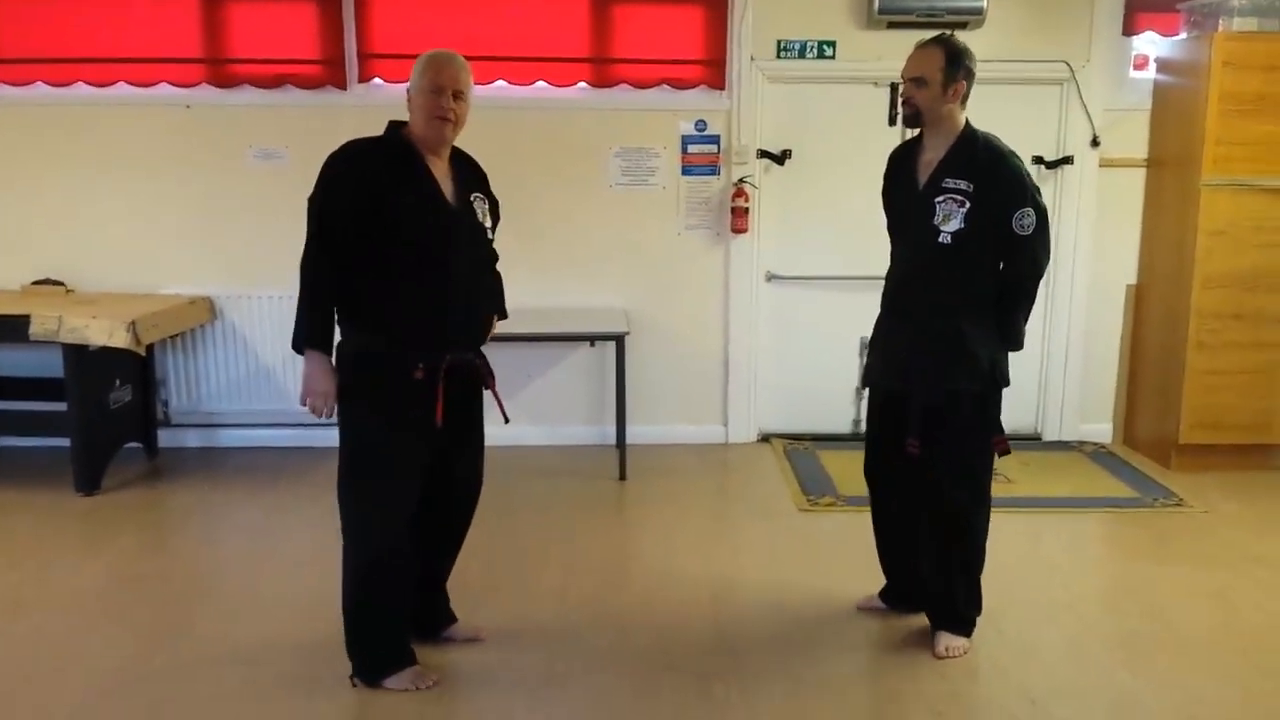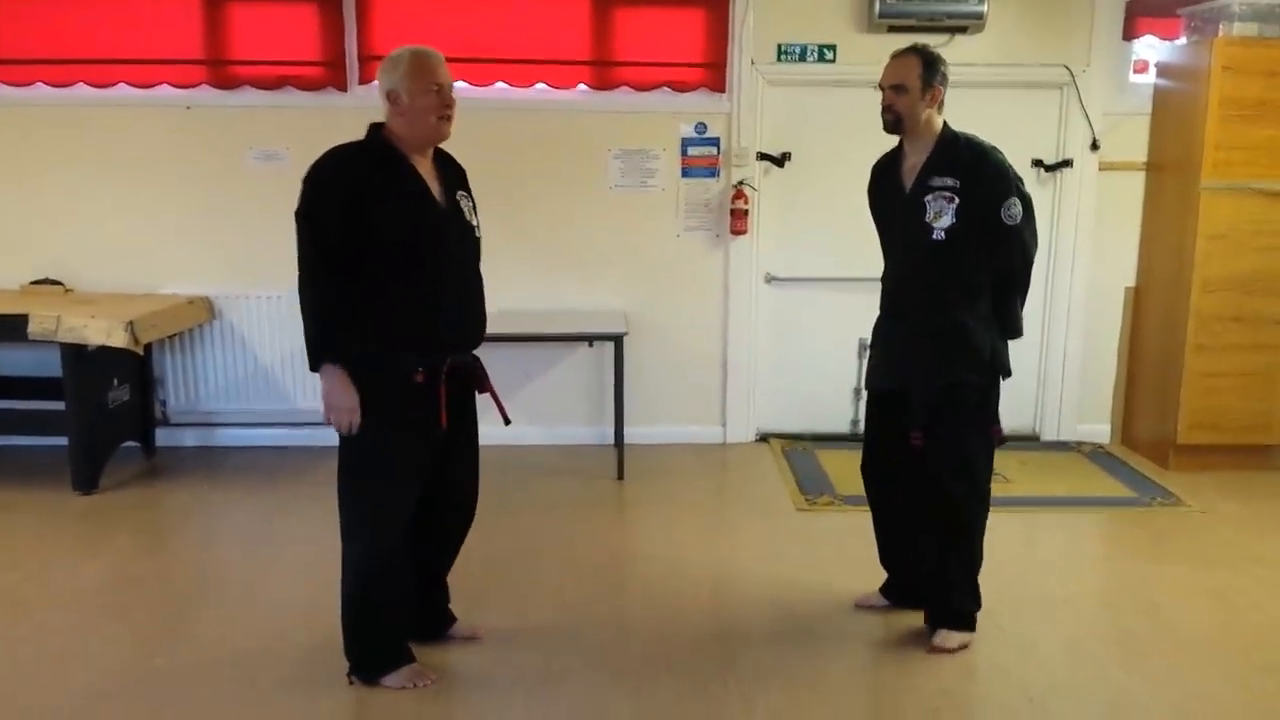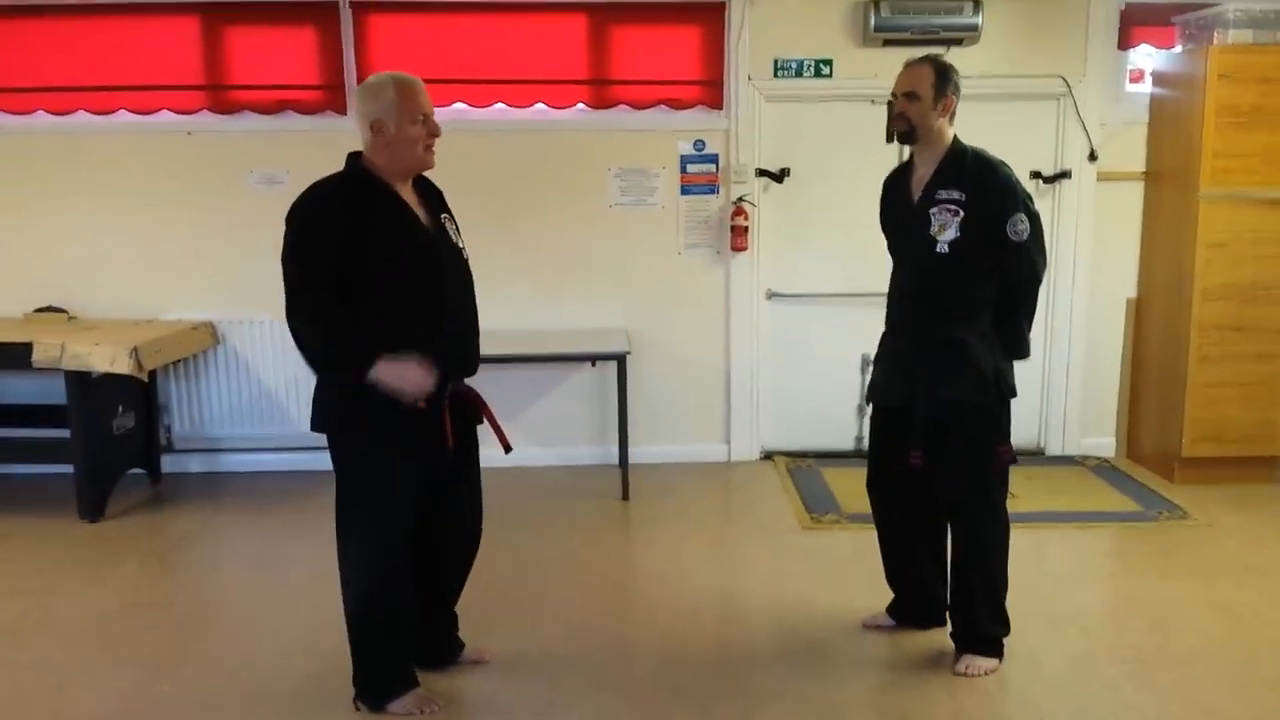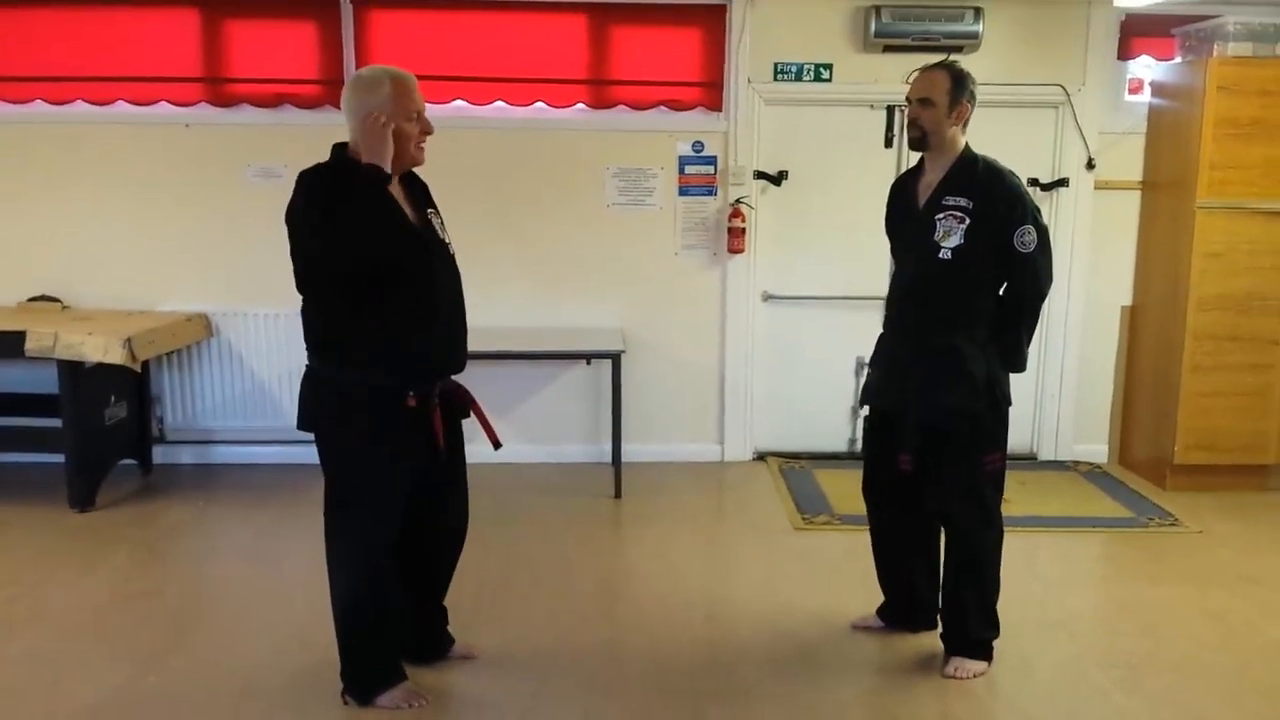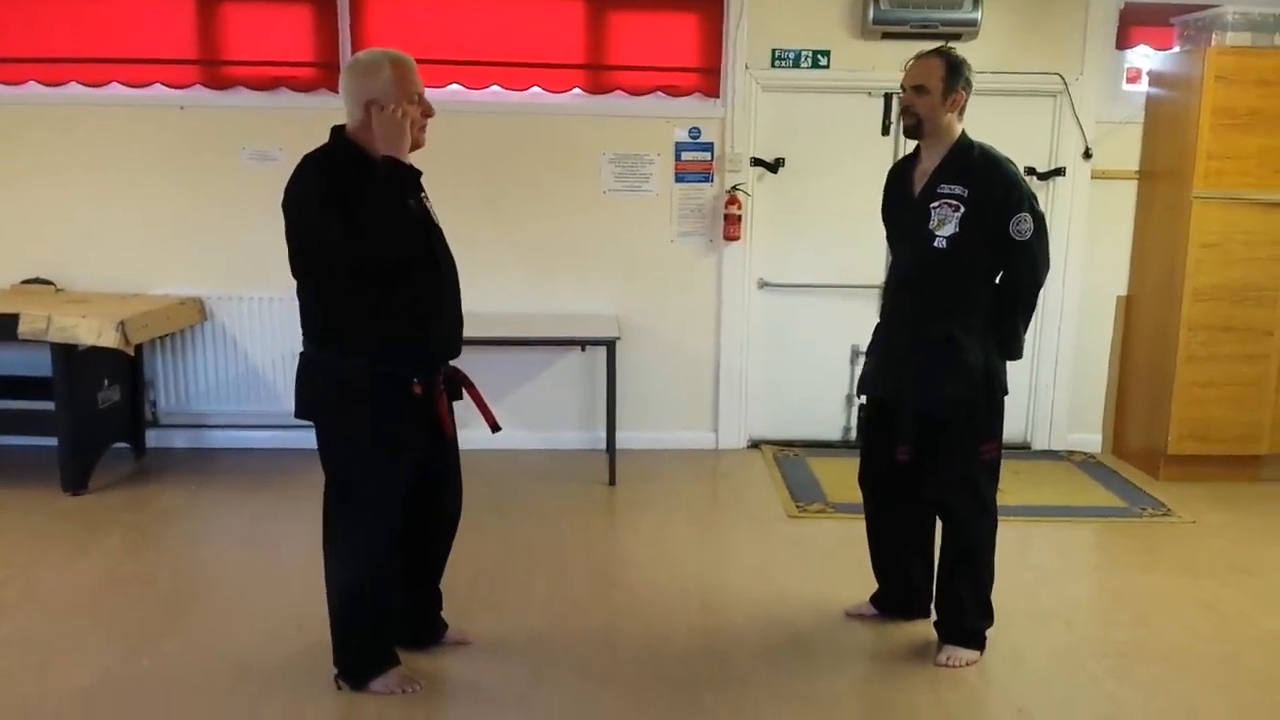
dt=0.4s
person 1, frame 1
left shoulder: (471, 176)
right shoulder: (360, 165)
right elbow: (324, 264)
left wrist: (491, 310)
right wrist: (316, 354)
left hip: (456, 372)
right hip: (384, 372)
left knee: (451, 498)
right knee: (380, 510)
left ankle: (426, 611)
right ankle: (378, 653)
person 1, frame 2
left shoulder: (450, 173)
right shoulder: (344, 173)
right elbow: (320, 279)
left wrist: (467, 333)
right wrist: (333, 370)
left hip: (449, 374)
right hip: (383, 379)
left knee: (449, 502)
right knee: (380, 514)
left ankle: (425, 613)
right ankle: (376, 653)
person 1, frame 3
left shoulder: (428, 196)
right shoulder: (329, 206)
right elbow: (310, 313)
left wrist: (457, 378)
right wrist: (375, 368)
left hip: (444, 403)
right hip: (374, 409)
left knee: (453, 529)
right knee: (379, 542)
left ankle: (435, 640)
person 1, frame 4
left shoulder: (411, 189)
right shoulder: (324, 190)
right elbow: (345, 263)
left wrist: (437, 355)
right wrist: (374, 172)
left hip: (426, 397)
right hip: (361, 404)
left knee: (439, 522)
right knee: (367, 536)
left ankle: (423, 634)
right ankle: (369, 674)
person 1, frame 5
left shoulder: (386, 175)
right shoulder: (323, 177)
right elbow: (372, 254)
right wrist: (393, 166)
left hip: (416, 382)
right hip: (359, 390)
left knee: (433, 507)
right knee: (367, 520)
left ankle: (417, 620)
right ankle: (363, 657)
person 2, frame 1
left shoulder: (996, 167)
right shoulder: (900, 161)
left elbow: (1028, 260)
left wrist: (995, 337)
right wrist: (907, 318)
left hip: (963, 356)
right hip: (897, 343)
left knee: (957, 490)
right knee: (887, 473)
left ankle: (953, 614)
right ankle: (908, 587)
person 2, frame 2
left shoulder: (980, 164)
right shoulder: (884, 173)
left elbow: (1017, 250)
left wrist: (991, 328)
right wrist: (902, 320)
left hip: (963, 351)
right hip: (898, 345)
left knee: (957, 481)
right knee: (888, 471)
left ankle: (955, 610)
right ankle: (909, 584)
person 2, frame 3
left shoulder: (988, 178)
right shoulder: (896, 184)
left elbow: (1026, 268)
left wrist: (999, 347)
right wrist: (908, 337)
left hip: (969, 369)
right hip: (904, 362)
left knee: (973, 503)
right knee: (895, 490)
left ankle: (981, 635)
right ankle: (917, 604)
person 2, frame 4
left shoulder: (996, 188)
right shoulder: (903, 188)
left elbow: (1031, 280)
left wrist: (997, 359)
right wrist: (904, 344)
left hip: (966, 379)
right hip: (899, 368)
left knee: (967, 510)
right knee: (890, 495)
left ankle: (971, 638)
right ankle: (908, 606)
person 2, frame 5
left shoulder: (993, 175)
right shoulder: (900, 175)
left elbow: (1028, 268)
left wrist: (993, 347)
right wrist: (900, 331)
left hip: (962, 367)
right hip: (897, 356)
left knee: (962, 499)
right knee: (886, 485)
left ankle: (964, 627)
right ankle: (901, 594)
